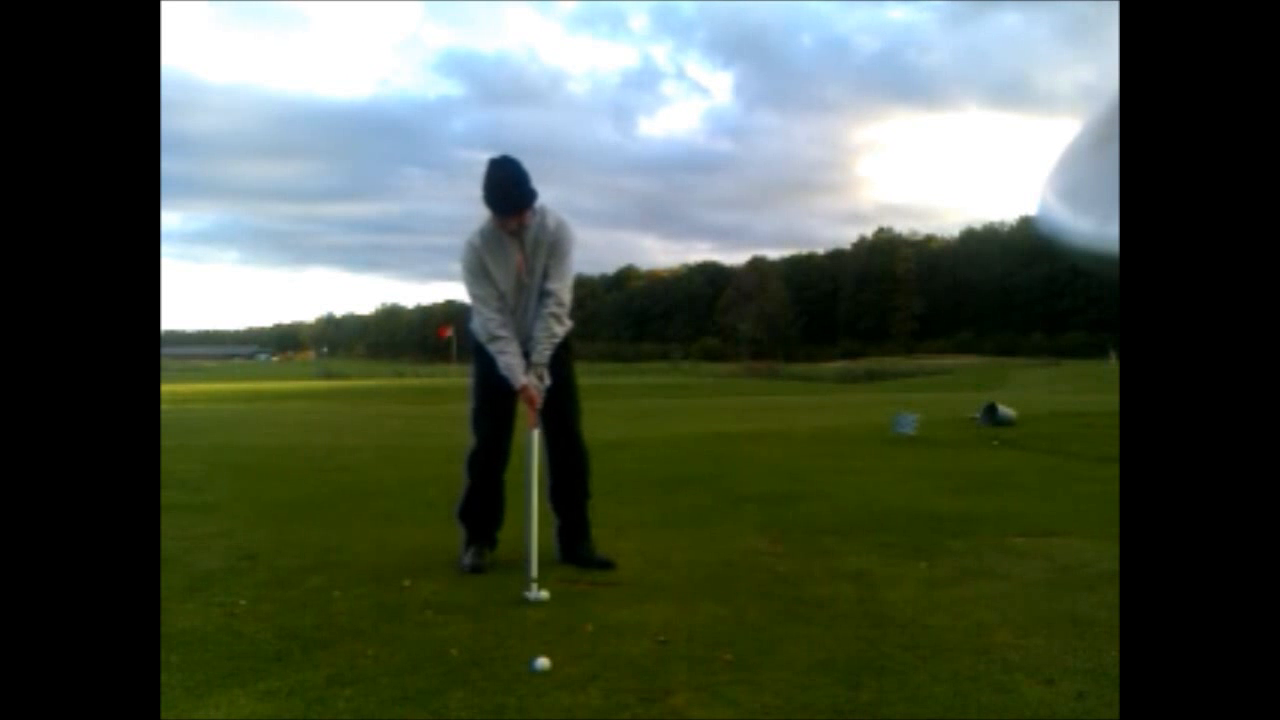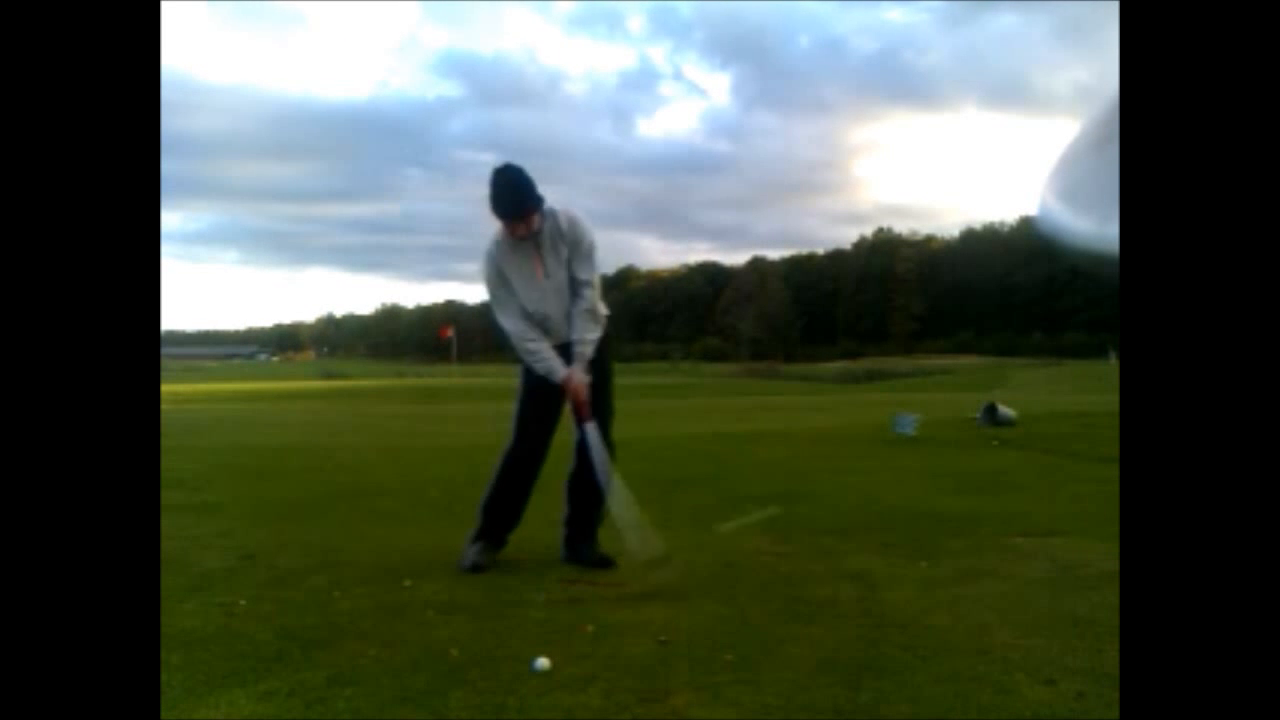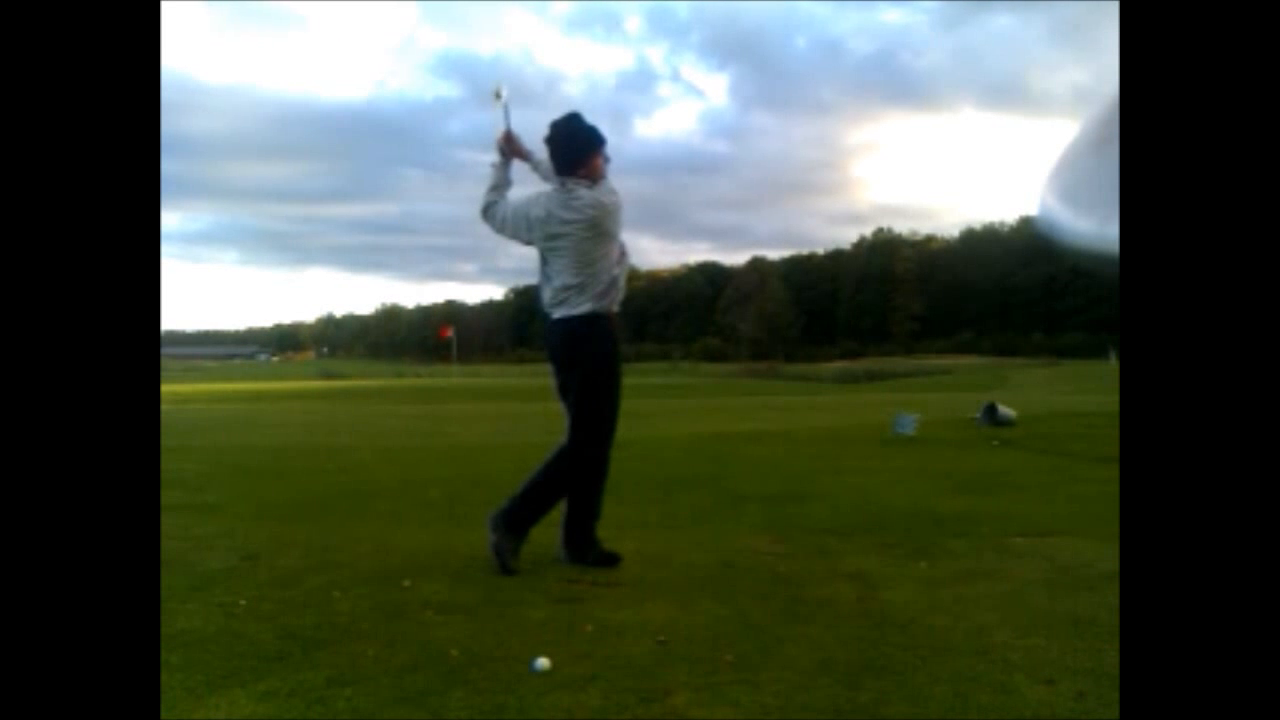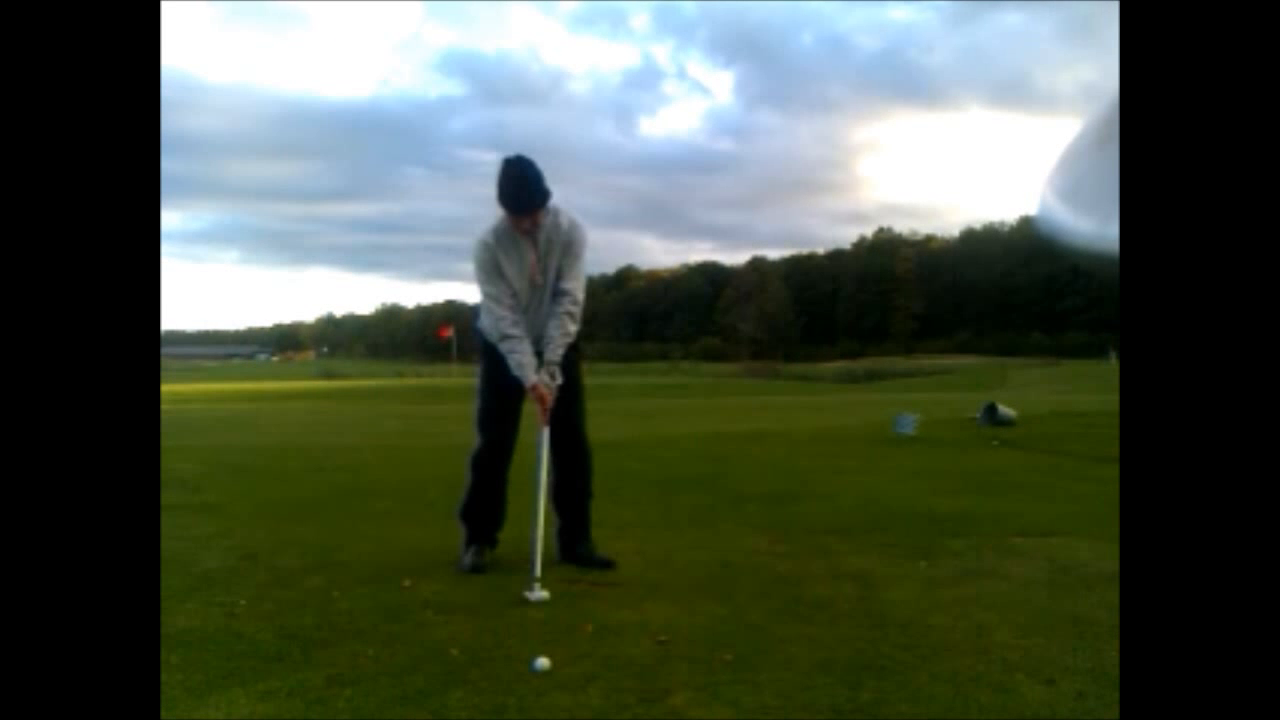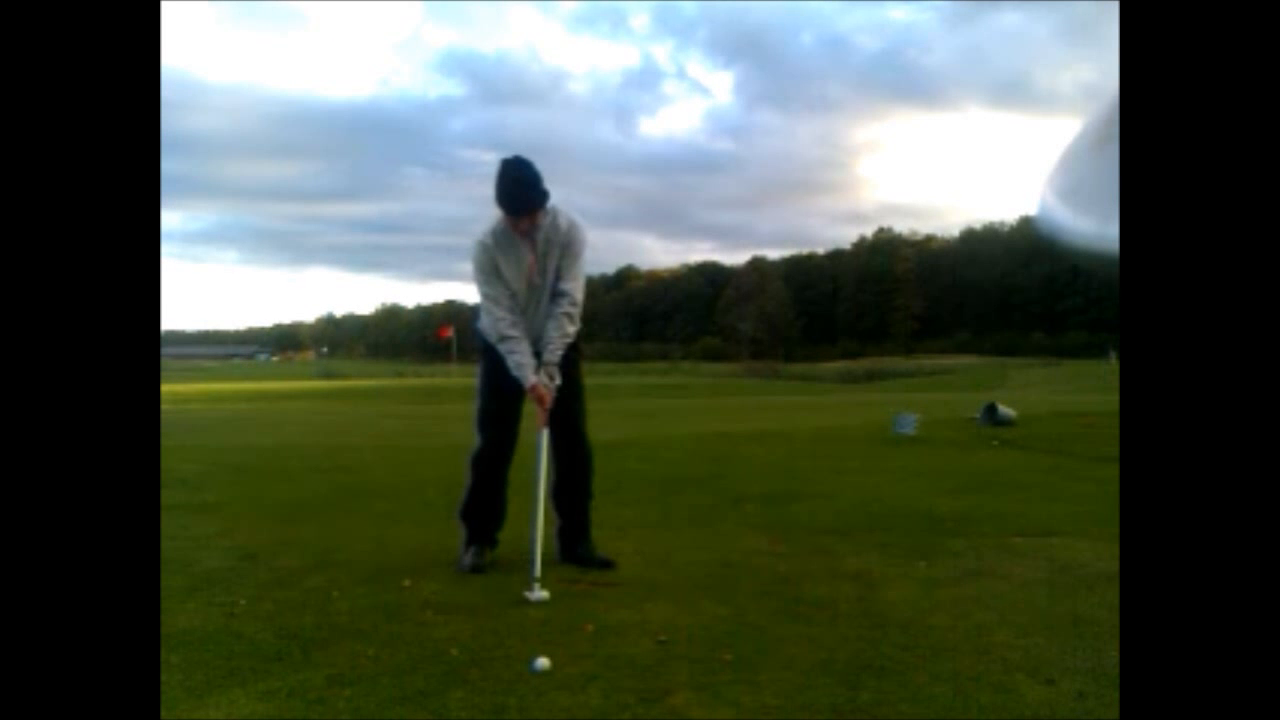
dt=1s
person 1, frame 1
left shoulder: (557, 230)
right shoulder: (476, 247)
left elbow: (555, 302)
right elbow: (492, 321)
left wrist: (538, 368)
right wrist: (518, 378)
left hip: (550, 346)
right hip: (494, 350)
left knee: (568, 443)
right knee: (489, 445)
left ankle: (575, 539)
right ankle: (478, 538)
person 1, frame 2
left shoulder: (570, 228)
right shoulder: (497, 256)
left elbow: (587, 299)
right elbow: (518, 327)
left wrist: (581, 365)
right wrist: (559, 373)
left hip: (589, 349)
right hip: (542, 356)
right knee: (526, 448)
left ankle: (581, 538)
right ankle: (488, 537)
person 1, frame 3
left shoulder: (537, 209)
right shoulder: (605, 203)
left elbow: (491, 211)
left wrist: (505, 160)
right wrist: (527, 155)
left hip: (562, 329)
right hip: (592, 331)
left knee: (590, 437)
right knee: (587, 440)
left ankle: (579, 538)
right ankle: (512, 520)
person 1, frame 4
left shoulder: (569, 230)
right shoulder: (489, 245)
left elbow: (569, 301)
right elbow: (503, 317)
left wrist: (550, 368)
right wrist: (530, 378)
left hip: (558, 344)
right hip: (504, 348)
left knee: (572, 442)
right knee: (494, 443)
left ankle: (575, 539)
right ankle: (479, 538)
person 1, frame 5
left shoulder: (568, 231)
right shoulder: (487, 246)
left elbow: (568, 302)
right elbow: (502, 318)
left wrist: (548, 369)
right wrist: (529, 379)
left hip: (558, 344)
right hip: (503, 349)
left knee: (573, 442)
right knee: (494, 443)
left ankle: (576, 539)
right ankle: (479, 538)
